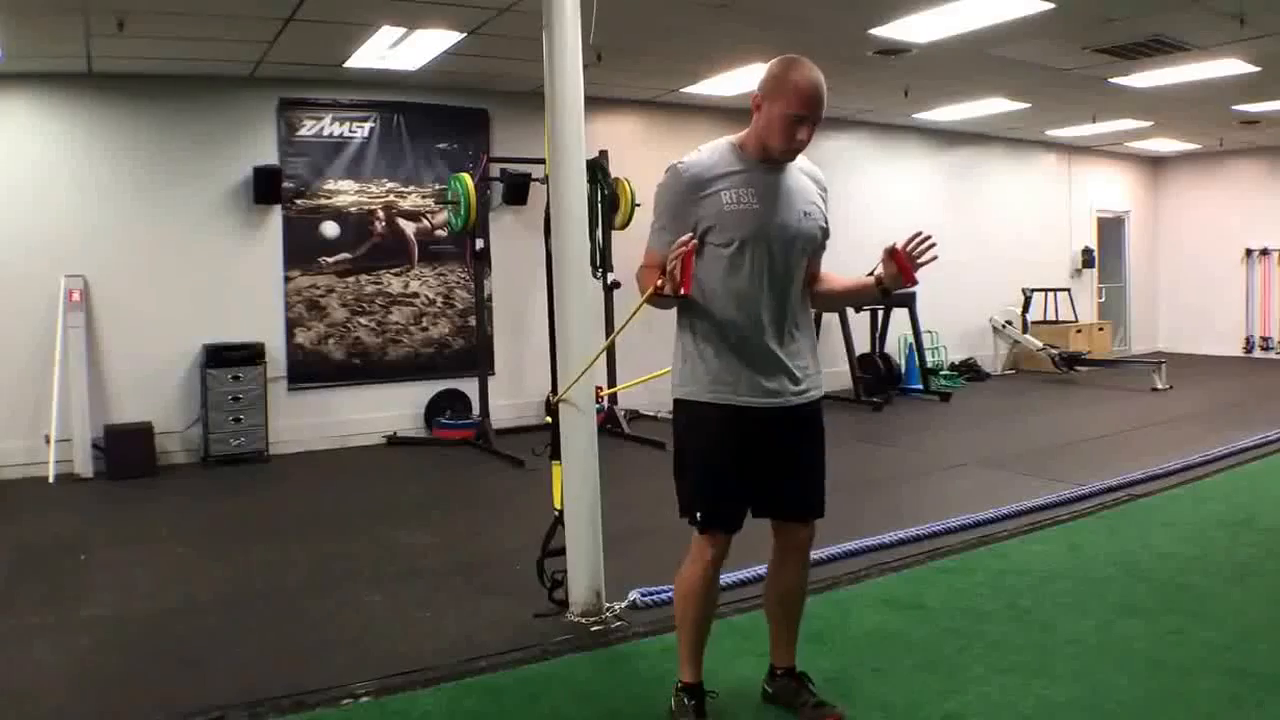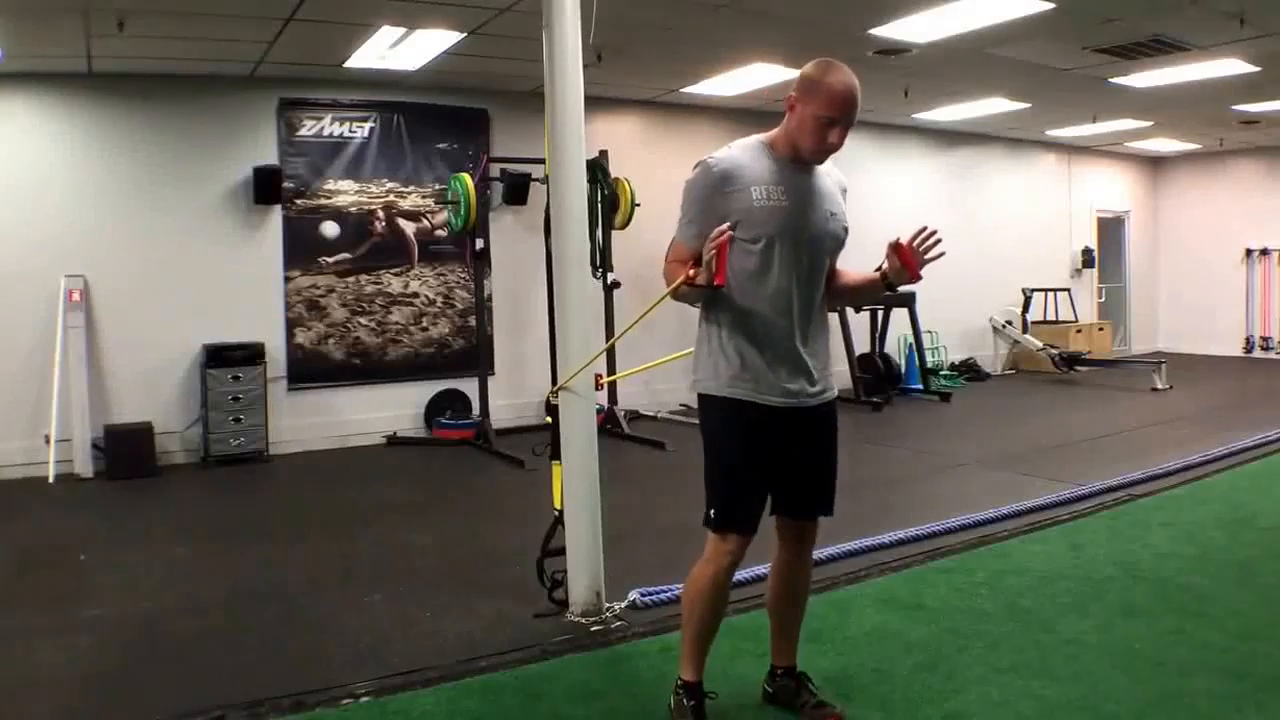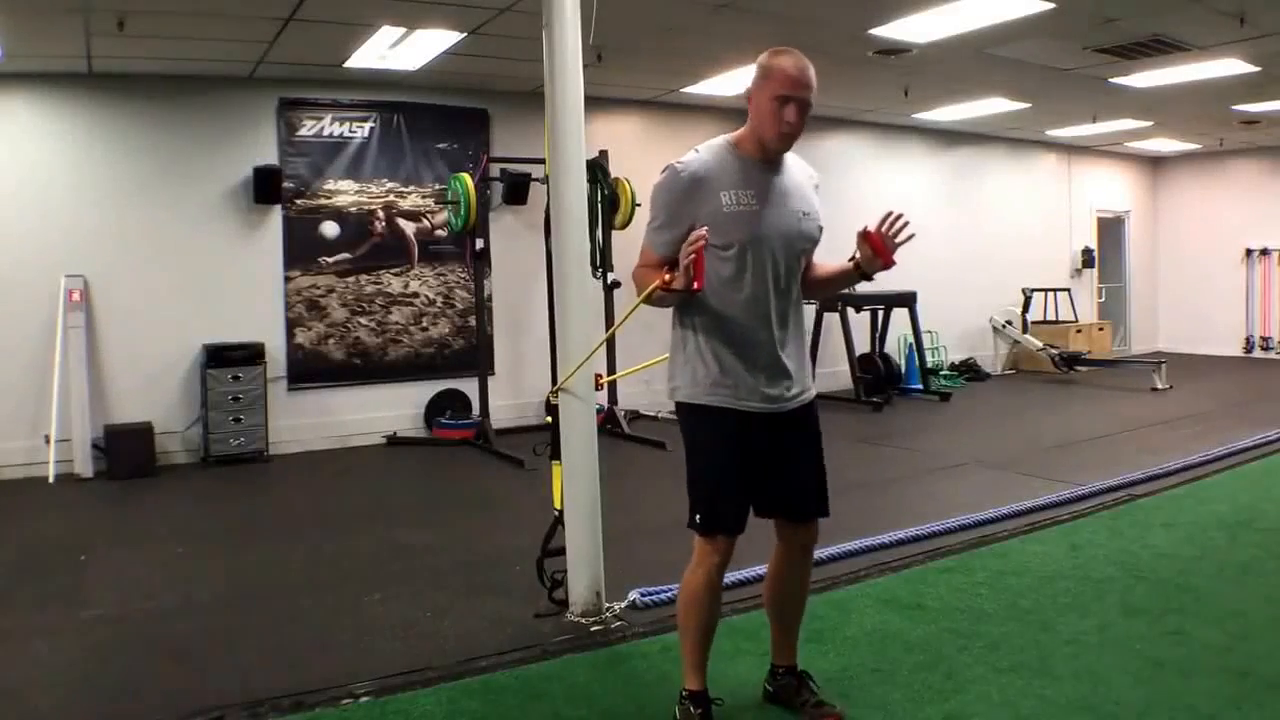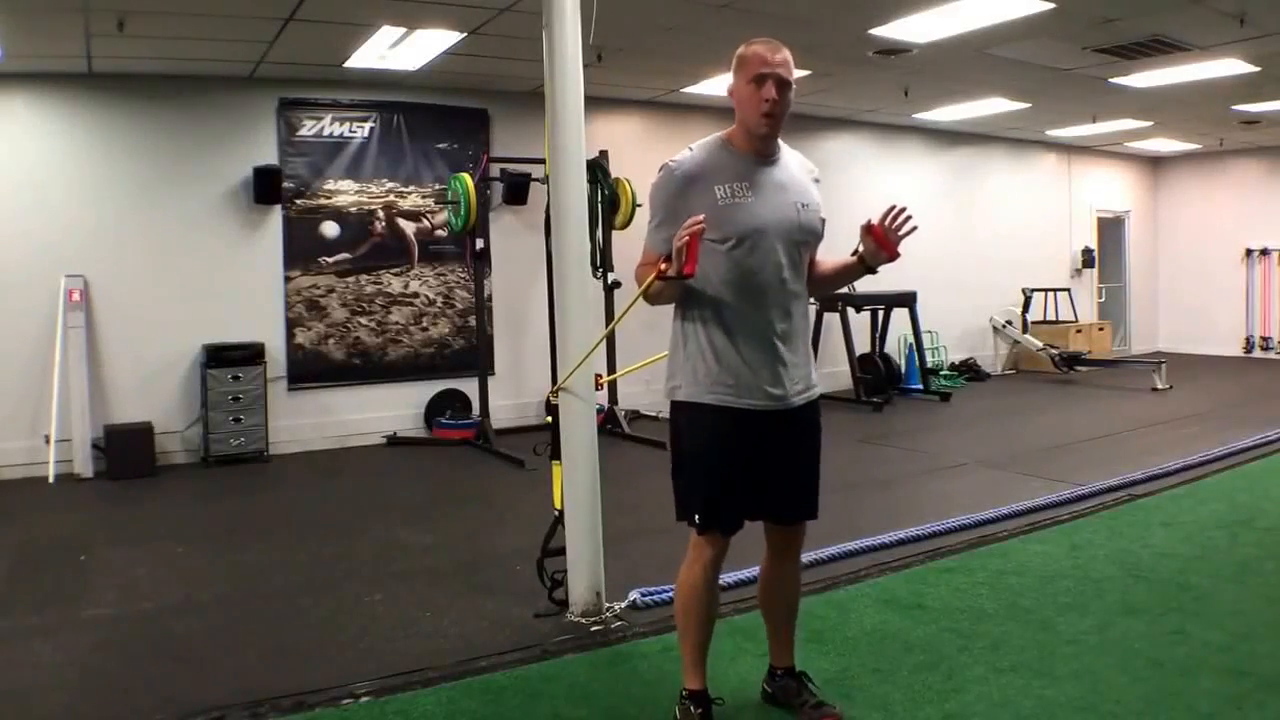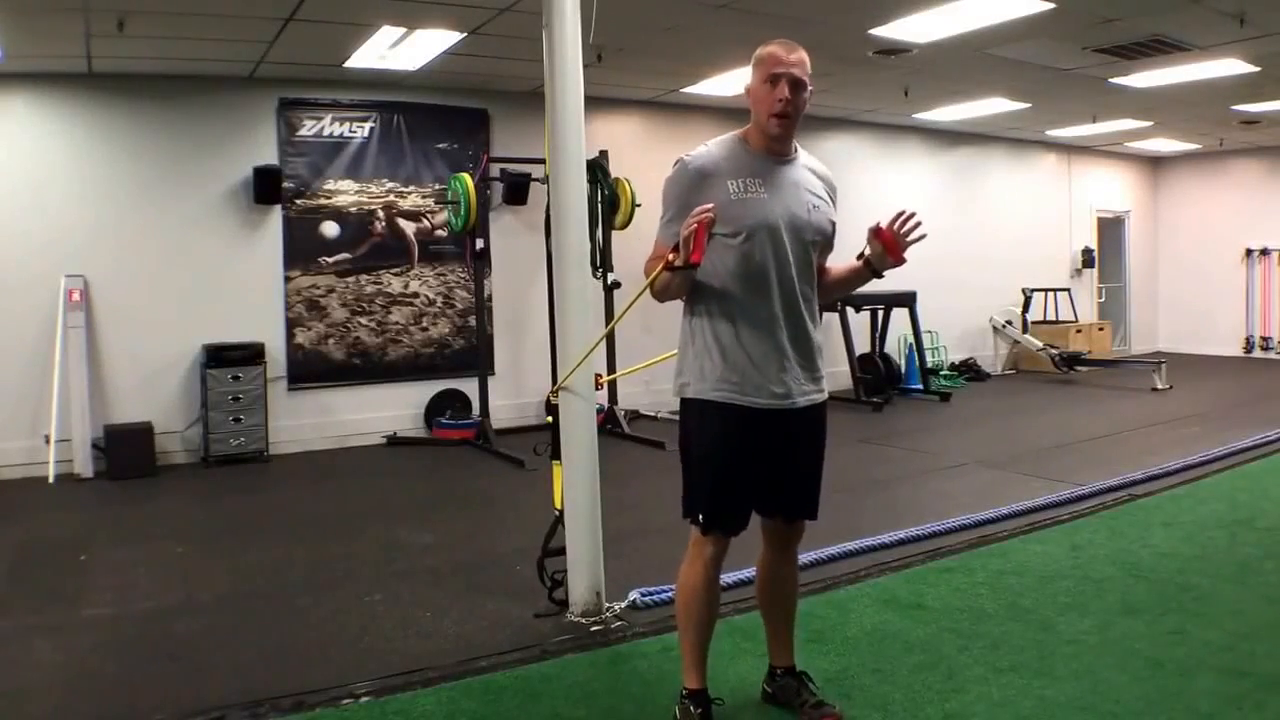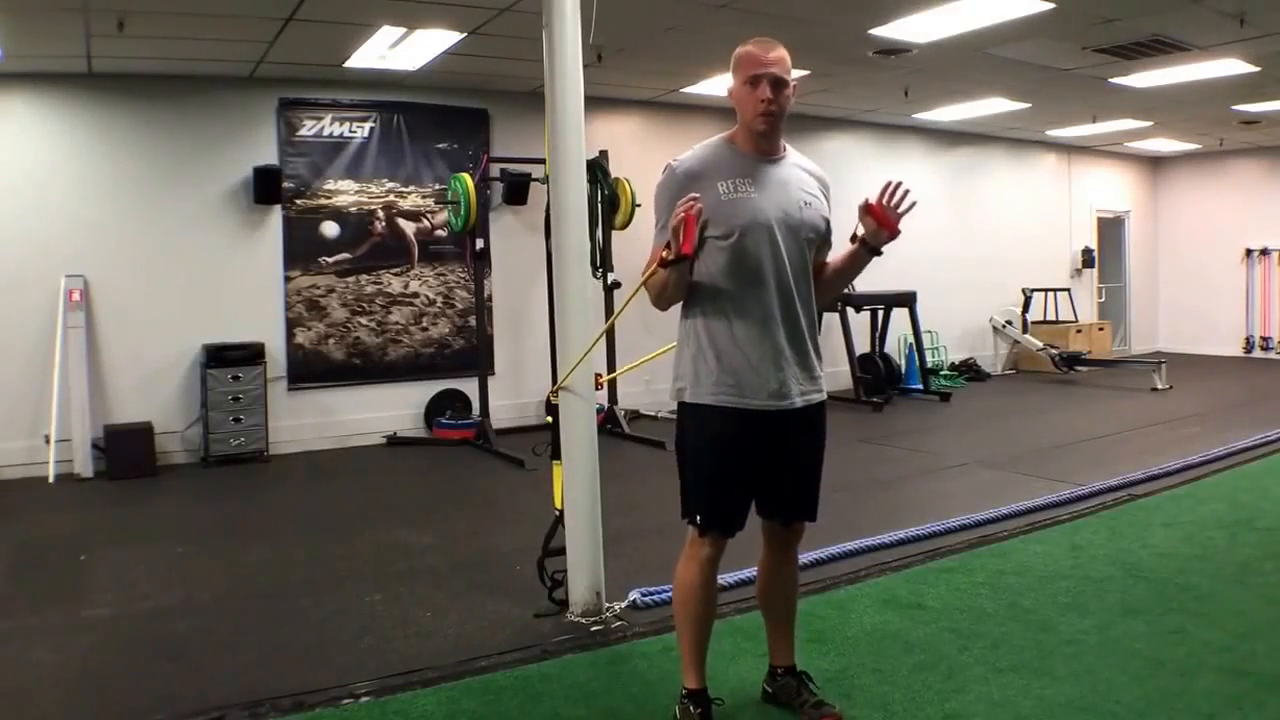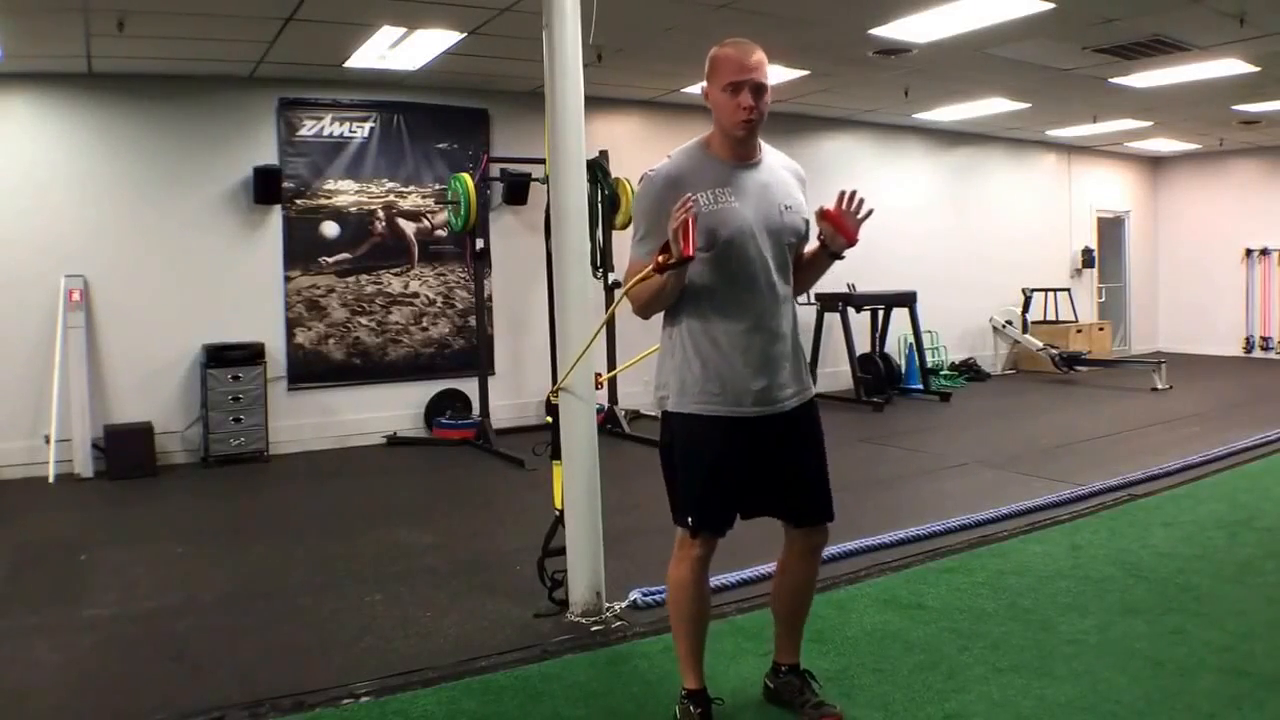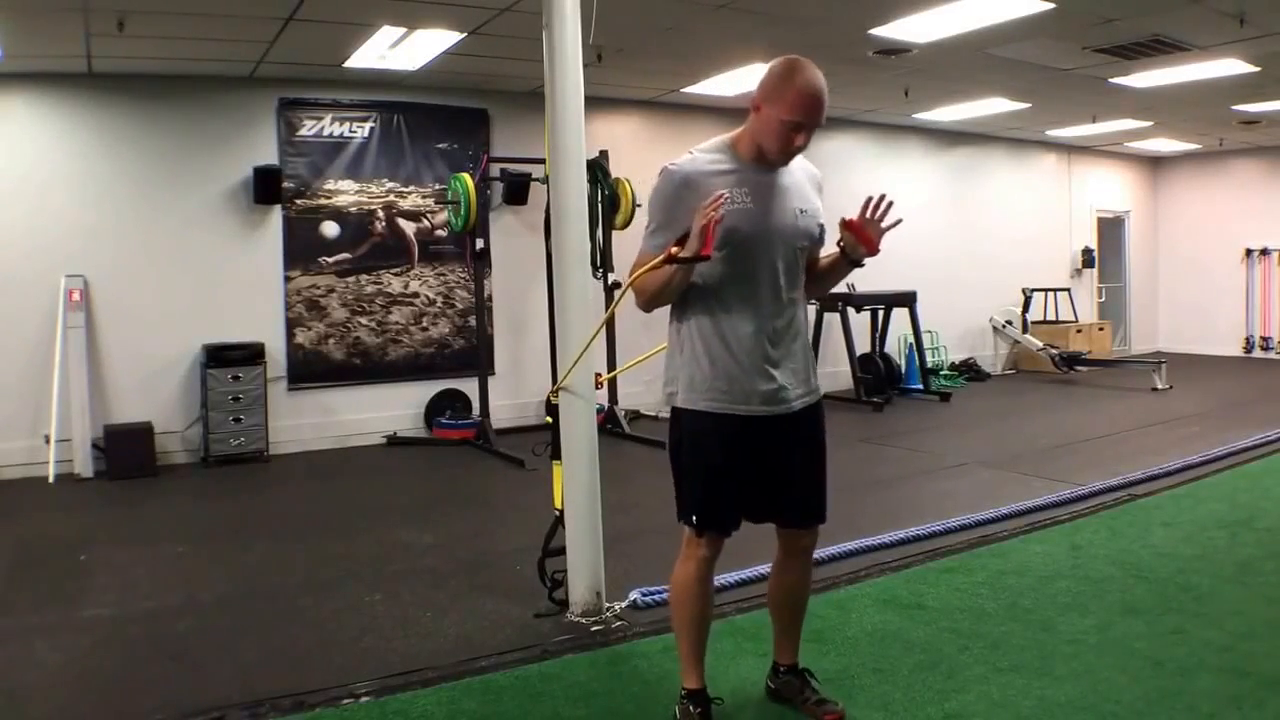
dt=0.4s
person 1, frame 1
left shoulder: (812, 184)
right shoulder: (694, 175)
right elbow: (650, 279)
left wrist: (877, 284)
right wrist: (671, 286)
left hip: (796, 393)
right hip: (716, 395)
left knee: (796, 537)
right knee: (712, 542)
person 1, frame 2
left shoulder: (833, 187)
right shoulder: (723, 172)
right elbow: (674, 271)
left wrist: (886, 277)
right wrist: (702, 278)
left hip: (811, 391)
right hip: (737, 390)
left knee: (799, 536)
right knee: (729, 542)
person 1, frame 3
left shoulder: (804, 180)
right shoulder: (691, 176)
right elbow: (645, 278)
left wrist: (859, 267)
right wrist: (679, 283)
left hip: (791, 393)
right hip: (718, 396)
left knee: (800, 535)
right knee: (716, 545)
person 1, frame 4
left shoulder: (804, 175)
right shoulder: (688, 173)
right elbow: (649, 282)
left wrist: (863, 261)
right wrist: (676, 270)
left hip: (793, 392)
right hip: (714, 395)
left knee: (787, 538)
right knee: (710, 543)
person 1, frame 5
left shoulder: (819, 180)
right shoulder: (701, 169)
right elbow: (659, 283)
left wrist: (870, 265)
right wrist: (683, 262)
left hip: (801, 392)
right hip: (721, 393)
left knee: (785, 535)
right knee: (711, 539)
person 1, frame 6
left shoulder: (811, 178)
right shoulder: (690, 172)
right elbow: (659, 295)
left wrist: (867, 244)
right wrist: (676, 255)
left hip: (799, 392)
right hip: (718, 395)
left knee: (786, 536)
right knee: (708, 539)
person 1, frame 7
left shoulder: (790, 175)
right shoulder: (669, 180)
right elbow: (640, 301)
left wrist: (830, 249)
right wrist: (674, 260)
left hip: (788, 394)
right hip: (703, 401)
left knee: (809, 534)
right knee: (698, 542)
person 1, frame 8
left shoulder: (808, 180)
right shoulder: (688, 176)
right elbow: (646, 293)
left wrist: (851, 255)
right wrist: (690, 254)
left hip: (795, 396)
right hip: (712, 400)
left knee: (800, 539)
right knee: (702, 544)
